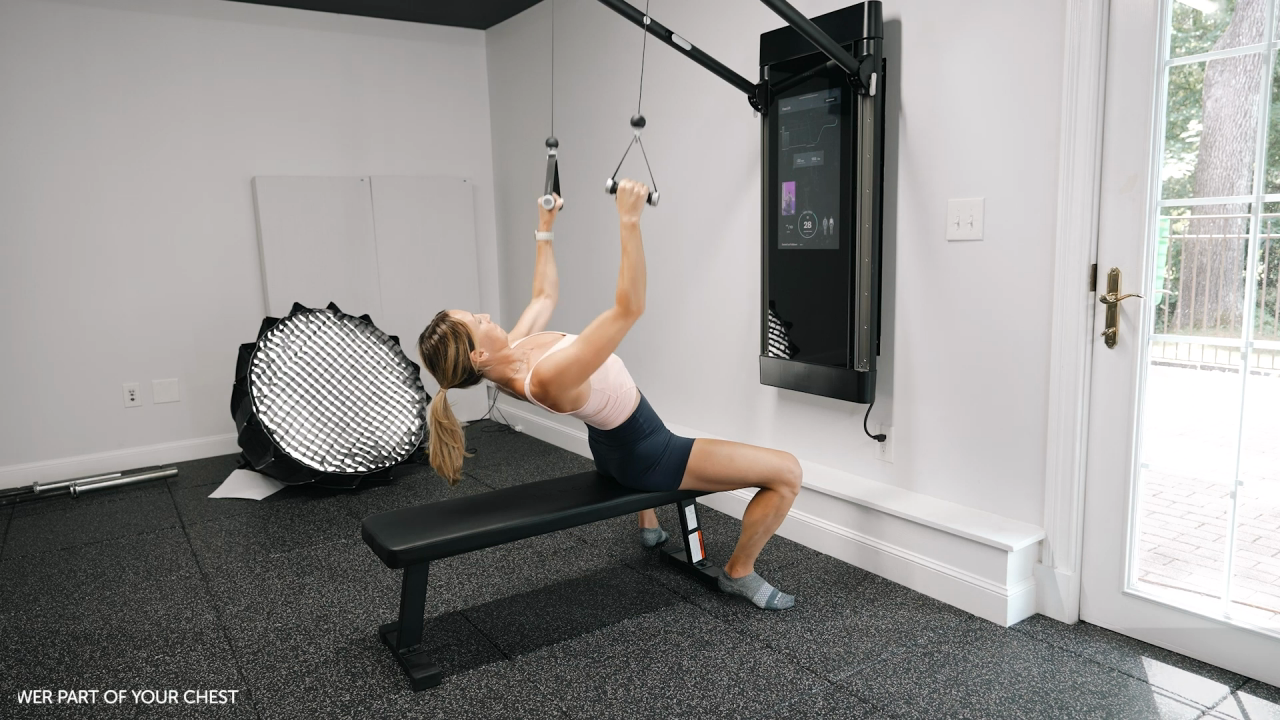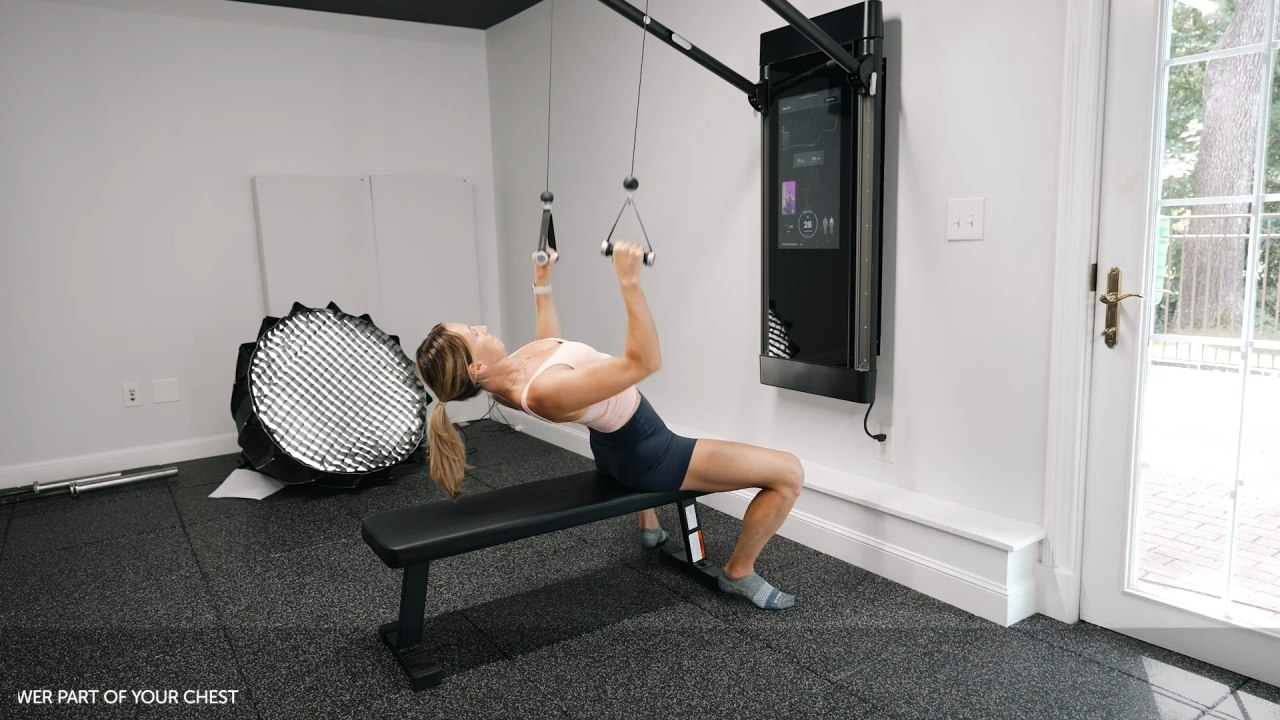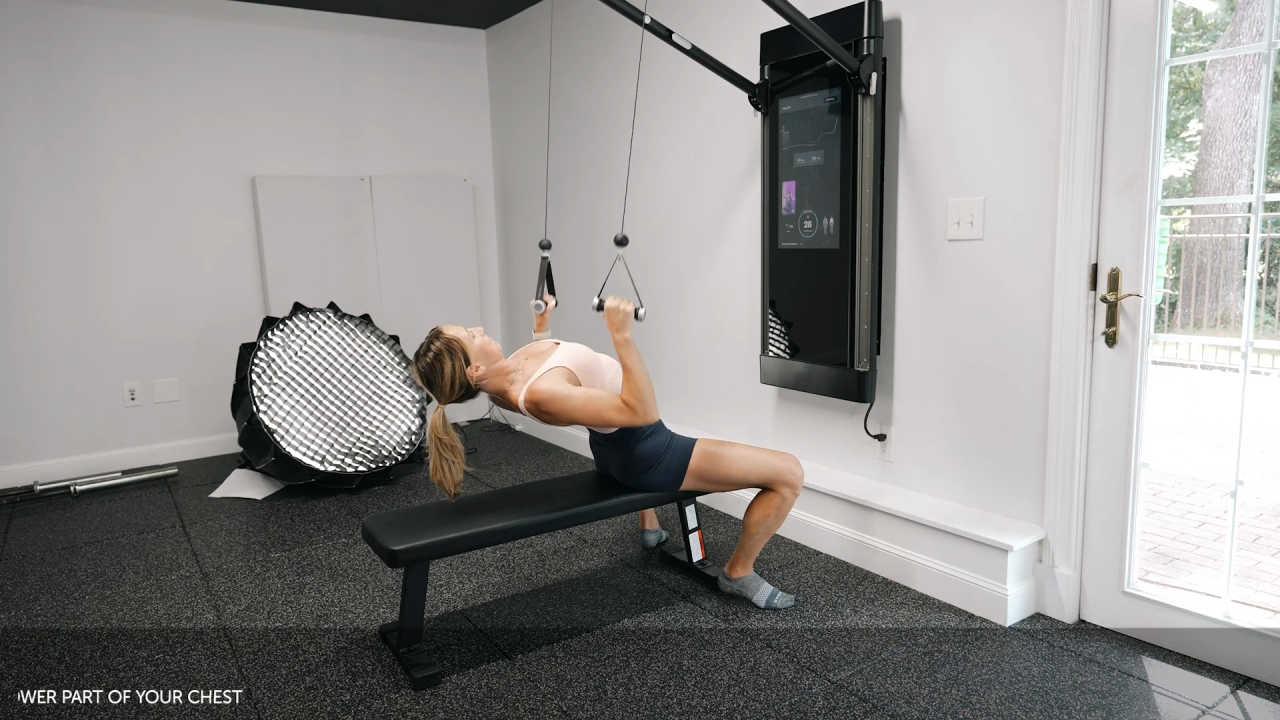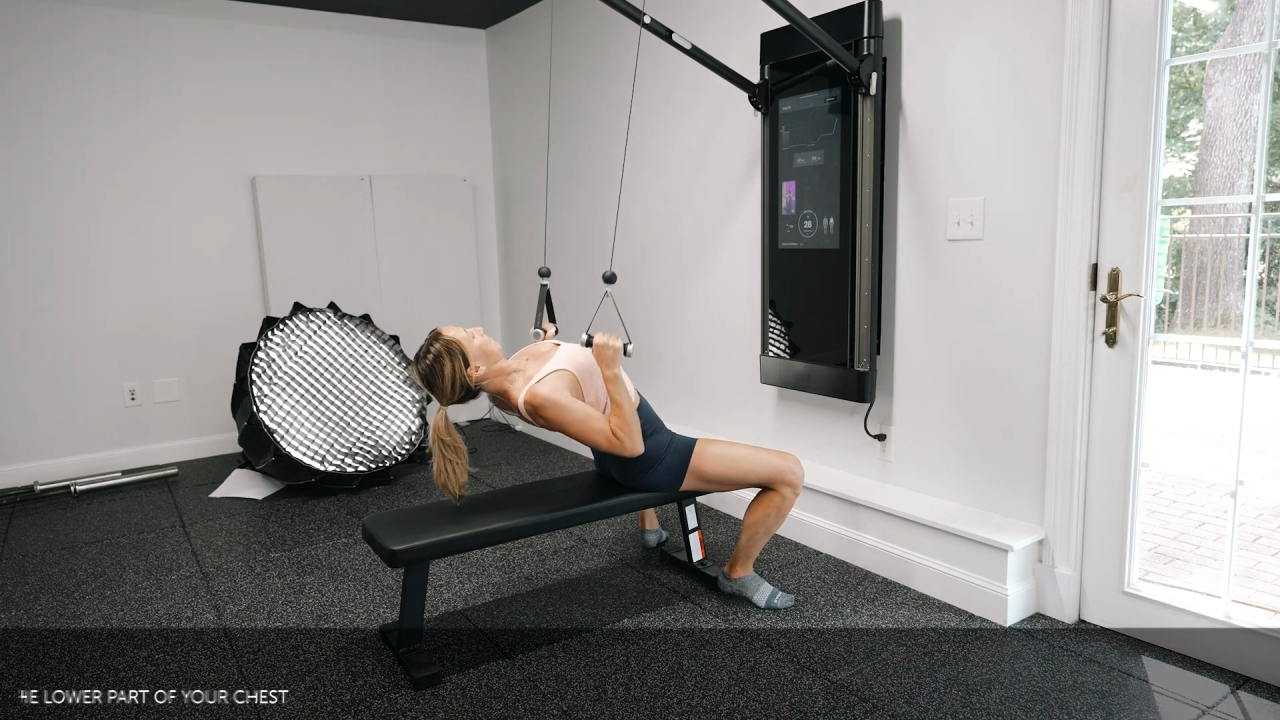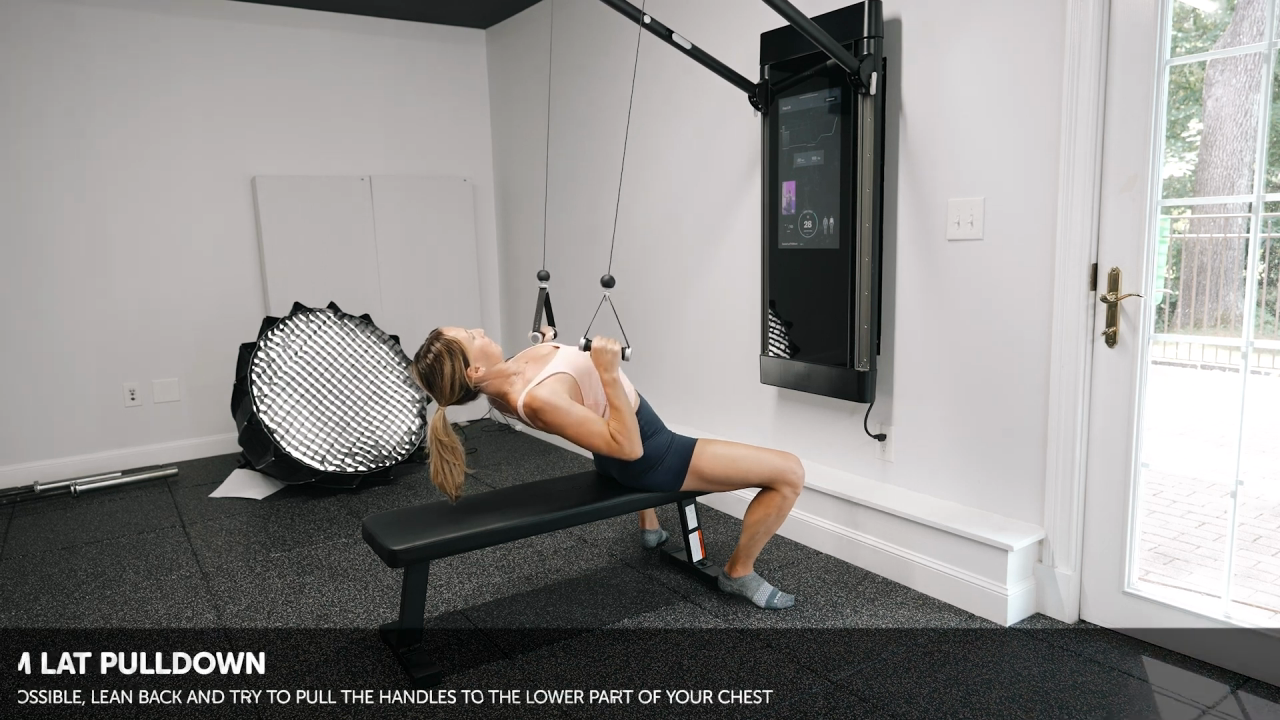
dt=0.3s
person 1, frame 1
left shoulder: (511, 354)
right shoulder: (547, 378)
left elbow: (544, 296)
right elbow: (628, 308)
left wrist: (545, 227)
right wrist: (629, 221)
left hip: (616, 445)
right hip: (643, 455)
right knee: (787, 472)
left ankle: (649, 525)
right ankle: (738, 574)
person 1, frame 2
left shoulder: (508, 374)
right shoulder: (544, 390)
left elbow: (547, 342)
right elbow: (646, 363)
left wrist: (542, 282)
right wrist: (629, 281)
left hip: (617, 445)
right hip: (646, 454)
right knee: (789, 473)
left ankle: (649, 525)
right ankle: (739, 574)
person 1, frame 3
left shoulder: (504, 379)
right shoulder: (539, 394)
right elbow: (644, 410)
left wrist: (541, 323)
right wrist: (621, 335)
left hip: (613, 444)
right hip: (644, 454)
right knee: (788, 473)
left ankle: (649, 526)
right ankle: (738, 574)
person 1, frame 4
left shoulder: (505, 378)
right shoulder: (539, 396)
right elbow: (631, 444)
left wrist: (543, 342)
right wrist: (609, 369)
left hip: (613, 452)
right hip: (649, 455)
right knee: (789, 473)
left ankle: (650, 527)
right ankle: (739, 574)
person 1, frame 5
left shoulder: (505, 382)
right shoulder: (537, 399)
right elbow: (630, 447)
left wrist: (540, 347)
right wrist: (608, 372)
left hip: (613, 453)
right hip: (649, 456)
right knee: (789, 473)
left ankle: (650, 527)
right ankle: (739, 573)
